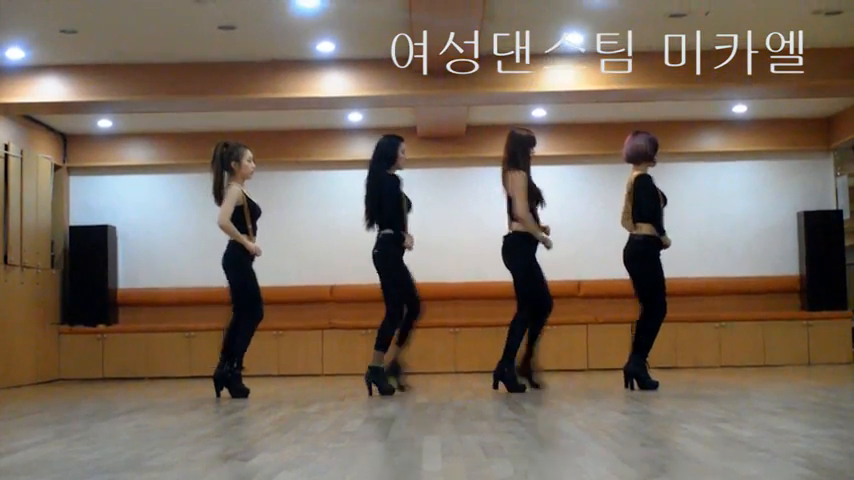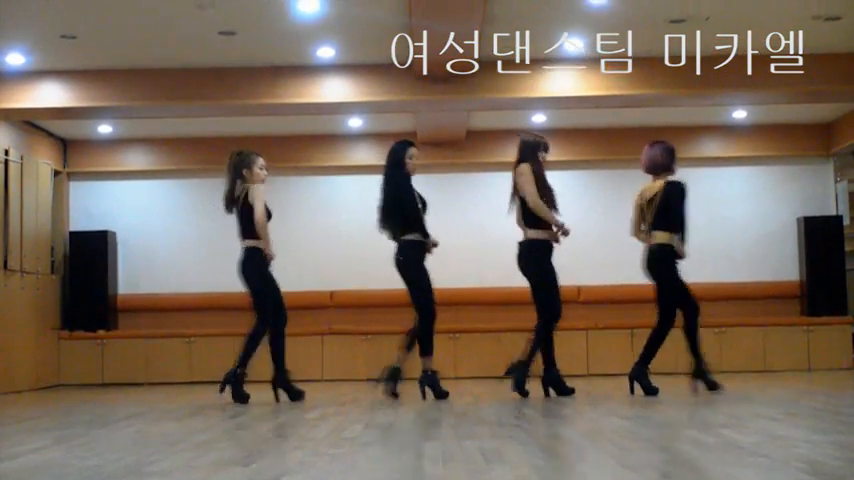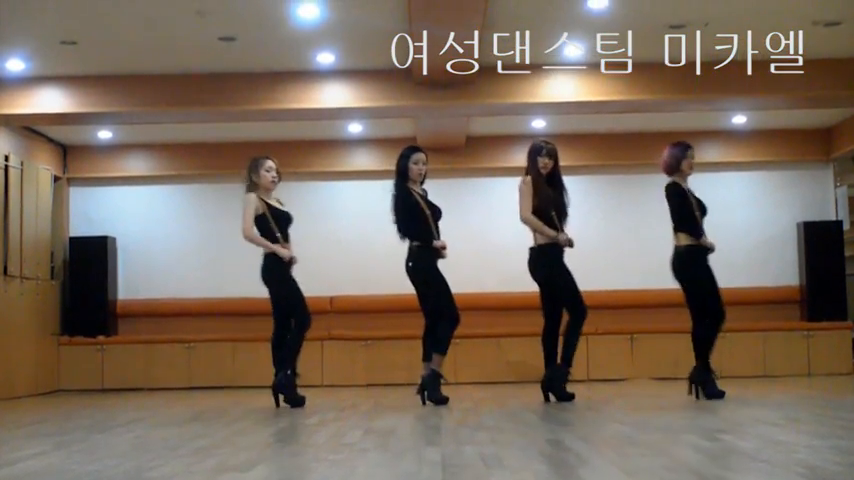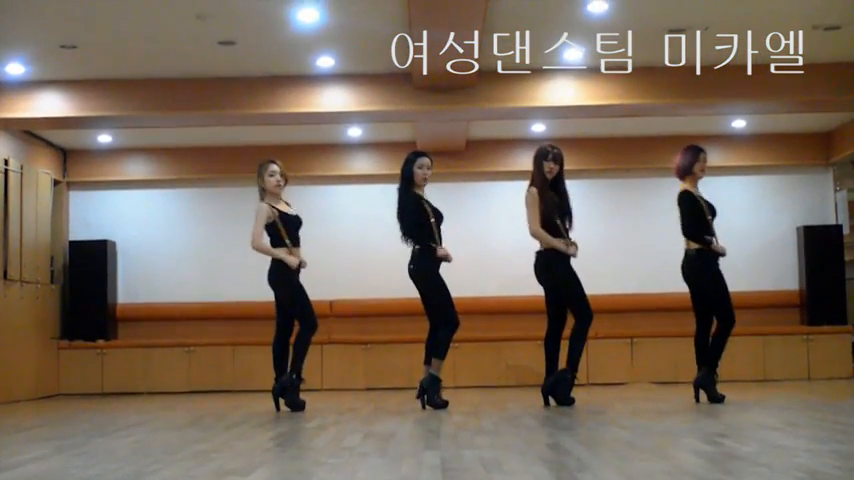
dt=0.3s
person 1, frame 1
left shoulder: (516, 173)
right shoulder: (518, 174)
right elbow: (521, 212)
left wrist: (539, 228)
right wrist: (541, 237)
left hip: (521, 246)
right hip: (519, 246)
left knee: (542, 305)
right knee: (529, 308)
left ankle: (525, 364)
right ankle: (506, 367)
person 1, frame 2
left shoulder: (531, 176)
right shoulder: (524, 169)
right elbow: (534, 202)
left wrist: (550, 231)
right wrist: (558, 223)
left hip: (537, 251)
right hip: (535, 251)
left knee: (547, 314)
right knee: (551, 312)
left ankle: (550, 373)
right ankle: (522, 366)
person 1, frame 3
left shoulder: (551, 187)
right shoulder: (529, 182)
right elbow: (526, 216)
left wrist: (562, 238)
right wrist: (557, 235)
left hip: (550, 257)
right hip: (545, 257)
left knee: (553, 319)
right knee: (578, 312)
left ankle: (552, 379)
right ankle: (561, 370)
person 1, frame 4
left shoulder: (553, 191)
right shoulder: (536, 190)
right elbow: (535, 229)
left wrist: (567, 242)
right wrist: (566, 249)
left hip: (552, 262)
right hip: (553, 262)
left knee: (556, 323)
right knee: (584, 315)
left ankle: (552, 382)
right ankle: (568, 374)
person 2, frame 1
left shoulder: (385, 181)
right shoulder: (390, 180)
right elbow: (389, 216)
left wrist: (403, 237)
right wrist: (402, 239)
left hip: (389, 251)
right hip: (389, 251)
left knee: (413, 308)
right knee: (395, 311)
left ankle: (394, 364)
right ankle: (376, 370)
person 2, frame 2
left shoulder: (400, 187)
right shoulder: (402, 183)
right elbow: (412, 217)
left wrist: (424, 240)
right wrist: (428, 238)
left hip: (411, 253)
right hip: (410, 254)
left knee: (426, 314)
right knee: (425, 315)
left ankle: (424, 372)
right ankle: (398, 370)
person 2, frame 3
left shoulder: (422, 194)
right shoulder: (404, 194)
left elbow: (429, 225)
right elbow: (405, 227)
left wrist: (437, 246)
right wrist: (433, 242)
left hip: (425, 260)
right hip: (420, 260)
left knee: (434, 320)
right knee: (450, 317)
left ankle: (428, 378)
right ankle: (433, 375)
person 2, frame 4
left shoulder: (420, 199)
right shoulder: (412, 198)
left elbow: (429, 230)
right elbow: (417, 232)
left wrist: (439, 251)
right wrist: (436, 251)
left hip: (425, 264)
right hip: (424, 264)
left knee: (438, 323)
right knee: (448, 321)
left ankle: (428, 383)
right ankle: (431, 381)
person 3, frame 1
left shoulder: (634, 179)
right shoulder: (643, 179)
right elbow: (651, 212)
left wrist: (646, 233)
right wrist: (663, 236)
left hip: (635, 248)
right hip: (645, 250)
left knee: (648, 309)
right knee: (657, 309)
left ankle: (635, 362)
right ankle: (637, 362)
person 3, frame 2
left shoulder: (644, 192)
right shoulder: (673, 187)
left elbow: (636, 230)
right elbow: (677, 218)
left wrist: (654, 241)
right wrist: (679, 246)
left hip: (654, 256)
right hip: (663, 257)
left knee: (690, 308)
right knee: (669, 317)
left ankle: (696, 368)
right ankle: (641, 369)
person 3, frame 3
left shoulder: (683, 189)
right shoulder: (674, 187)
right elbow: (682, 219)
left wrist: (700, 240)
right wrist: (703, 239)
left hip: (691, 257)
right hip: (690, 258)
left knee: (704, 317)
right knee: (715, 315)
left ankle: (703, 373)
right ankle: (702, 373)
person 3, frame 4
left shoulder: (690, 193)
right shoulder: (687, 194)
right elbow: (690, 230)
left wrist: (710, 245)
right wrist: (714, 246)
left hip: (695, 262)
right hip: (701, 262)
left knee: (704, 322)
right knee: (726, 319)
left ankle: (704, 376)
right ankle: (707, 373)
person 4, frame 1
left shoulder: (236, 190)
right shoulder: (235, 189)
right elbow: (223, 221)
left wrist: (248, 244)
right wrist: (247, 243)
left hip: (238, 258)
right hip: (238, 258)
left knee: (242, 315)
right knee: (253, 313)
left ankle: (226, 370)
right ankle: (231, 370)
person 4, frame 2
left shoulder: (243, 195)
right shoulder: (256, 190)
right elbow: (260, 218)
left wrist: (265, 248)
right wrist: (267, 246)
left hip: (255, 262)
right hip: (255, 262)
left knee: (277, 318)
right knee: (266, 321)
left ankle: (280, 376)
right ankle: (237, 374)
person 4, frame 3
left shoulder: (276, 202)
right shoulder: (253, 198)
right elbow: (248, 233)
left wrist: (288, 252)
right wrist: (279, 250)
left hip: (281, 267)
right hip: (275, 267)
left knee: (283, 325)
right knee: (303, 320)
left ankle: (283, 380)
right ankle: (286, 375)
person 4, frame 4
left shoulder: (285, 204)
right shoulder: (265, 206)
right elbow: (256, 243)
left wrist: (298, 257)
right wrist: (287, 258)
left hip: (288, 272)
right hip: (282, 272)
left knee: (284, 329)
right knee: (309, 323)
left ankle: (282, 383)
right ankle: (292, 378)
